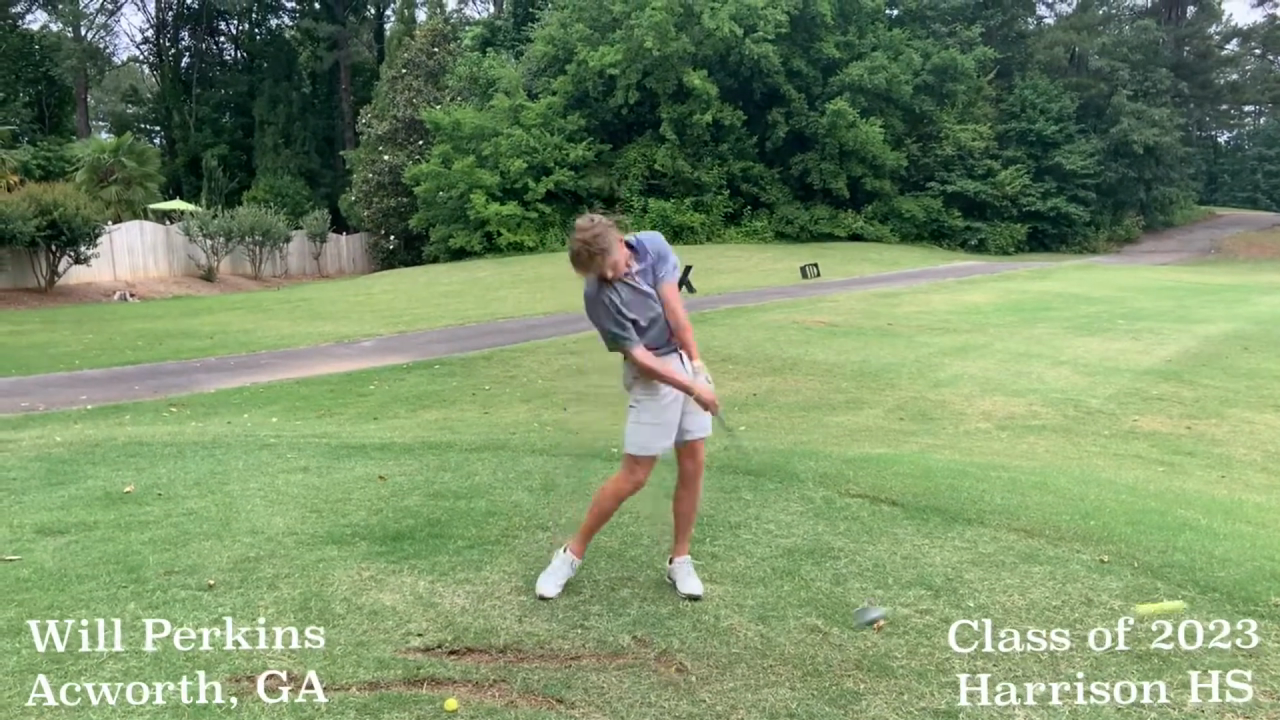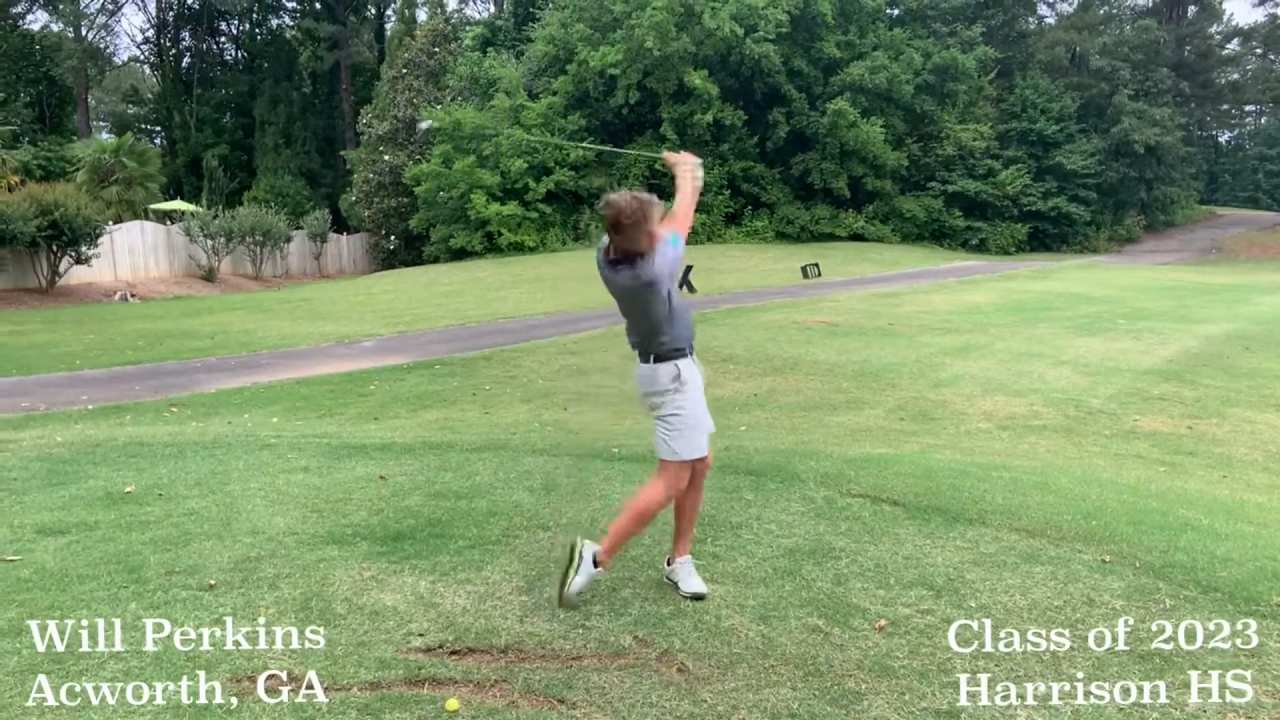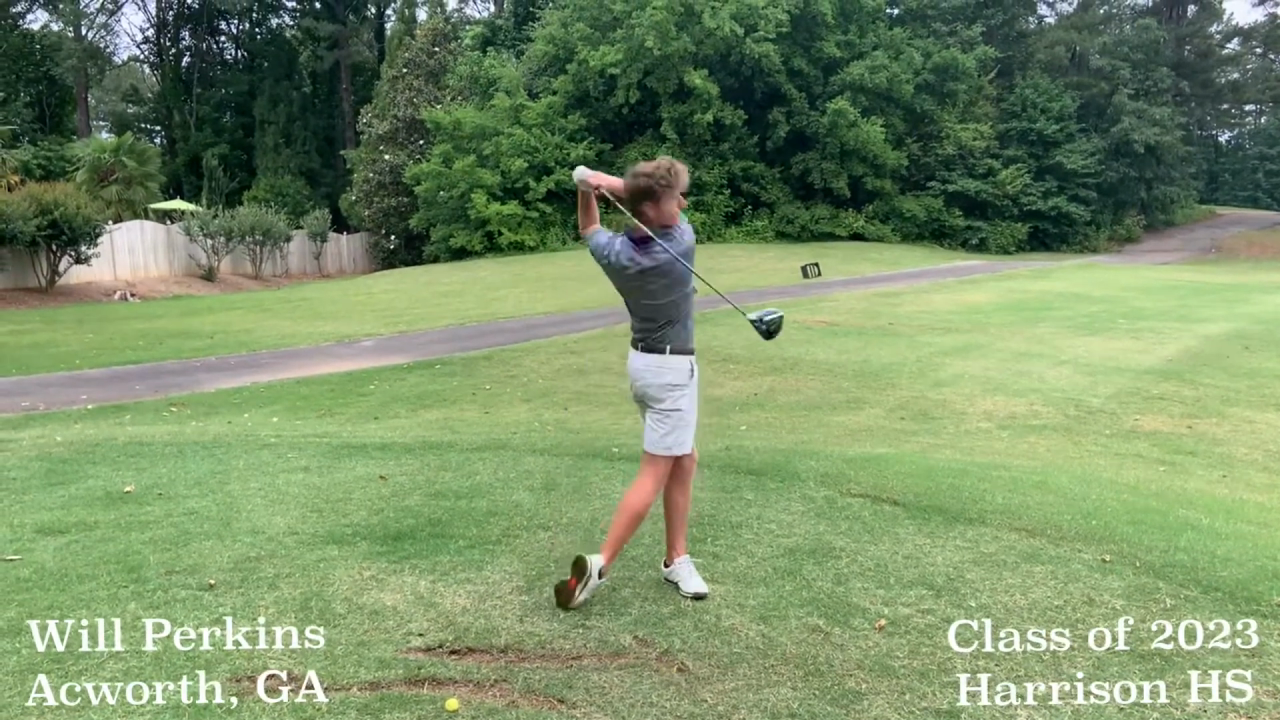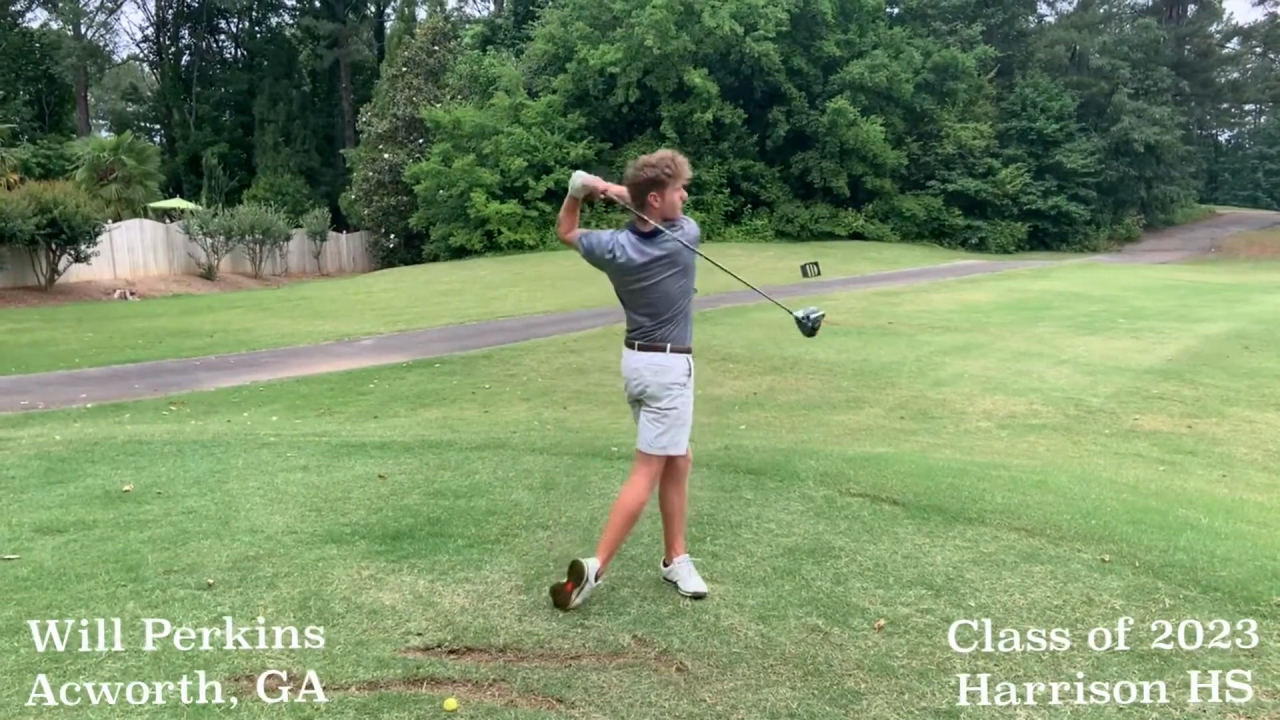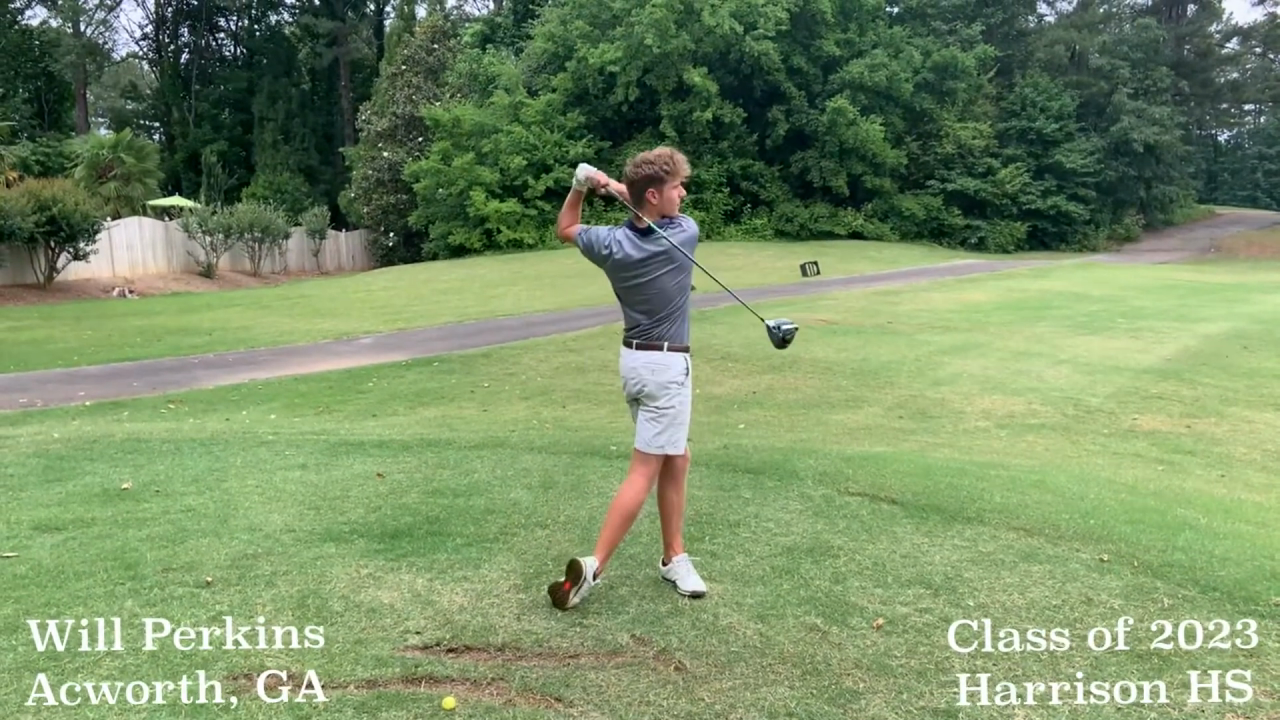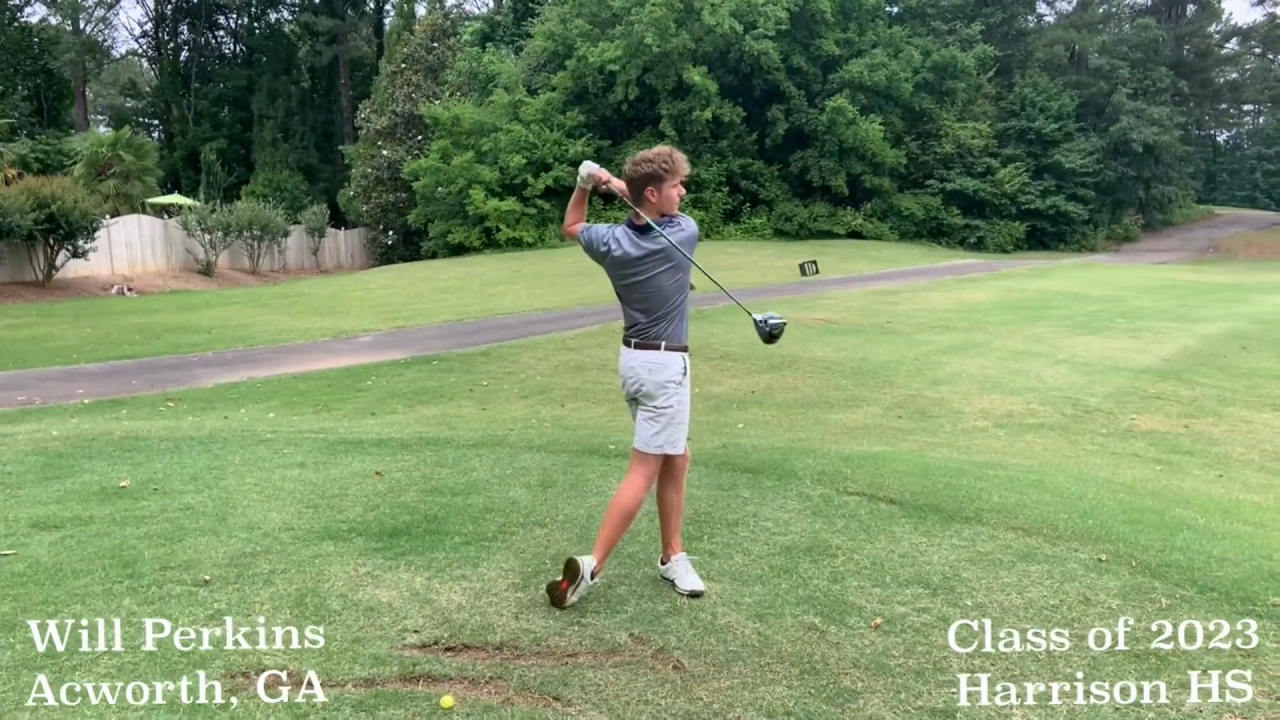
dt=0.2s
person 1, frame 1
left shoulder: (651, 243)
right shoulder: (597, 295)
left elbow: (674, 308)
right elbow: (640, 358)
left wrist: (696, 362)
right wrist: (690, 388)
left hip: (686, 363)
right hip: (649, 377)
left knee: (692, 465)
right knee: (633, 477)
left ankle: (680, 560)
right ankle: (571, 554)
person 1, frame 2
left shoulder: (611, 252)
right shoulder: (645, 273)
left elbow: (664, 230)
right elbow: (681, 224)
left wrist: (683, 172)
right wrist: (687, 175)
left hip: (677, 364)
right hip: (670, 373)
left knee: (699, 464)
right knee: (673, 480)
left ankle: (679, 559)
right ankle: (597, 557)
person 1, frame 3
left shoulder: (610, 250)
right shoulder: (678, 242)
left elbow: (588, 226)
right elbow: (654, 202)
left wrist: (586, 186)
right wrist: (608, 182)
left hip: (646, 361)
right hip: (671, 368)
left knee: (683, 462)
right knee: (655, 473)
left ankle: (677, 559)
right ankle: (599, 565)
person 1, frame 4
left shoulder: (612, 248)
right shoulder: (685, 235)
left elbow: (566, 232)
right elbow: (655, 207)
left wrist: (577, 191)
right wrist: (610, 189)
left hip: (636, 361)
right hip: (668, 366)
left knee: (678, 462)
right knee: (647, 472)
left ankle: (676, 558)
right ankle: (594, 567)
person 1, frame 5
left shoulder: (610, 244)
right shoulder: (685, 234)
left elbow: (566, 228)
right elbow: (668, 216)
left wrist: (580, 185)
right wrist: (615, 186)
left hip: (634, 360)
right hip: (665, 365)
left knee: (676, 461)
right knee: (645, 471)
left ankle: (674, 557)
right ankle: (592, 567)
person 1, frame 6
left shoulder: (609, 241)
right shoulder: (684, 233)
left elbow: (571, 226)
right elbow: (670, 215)
left wrist: (585, 183)
right wrist: (618, 184)
left hip: (635, 358)
right hip: (664, 364)
left knee: (676, 459)
right knee: (643, 471)
left ankle: (673, 556)
right ankle: (590, 566)
